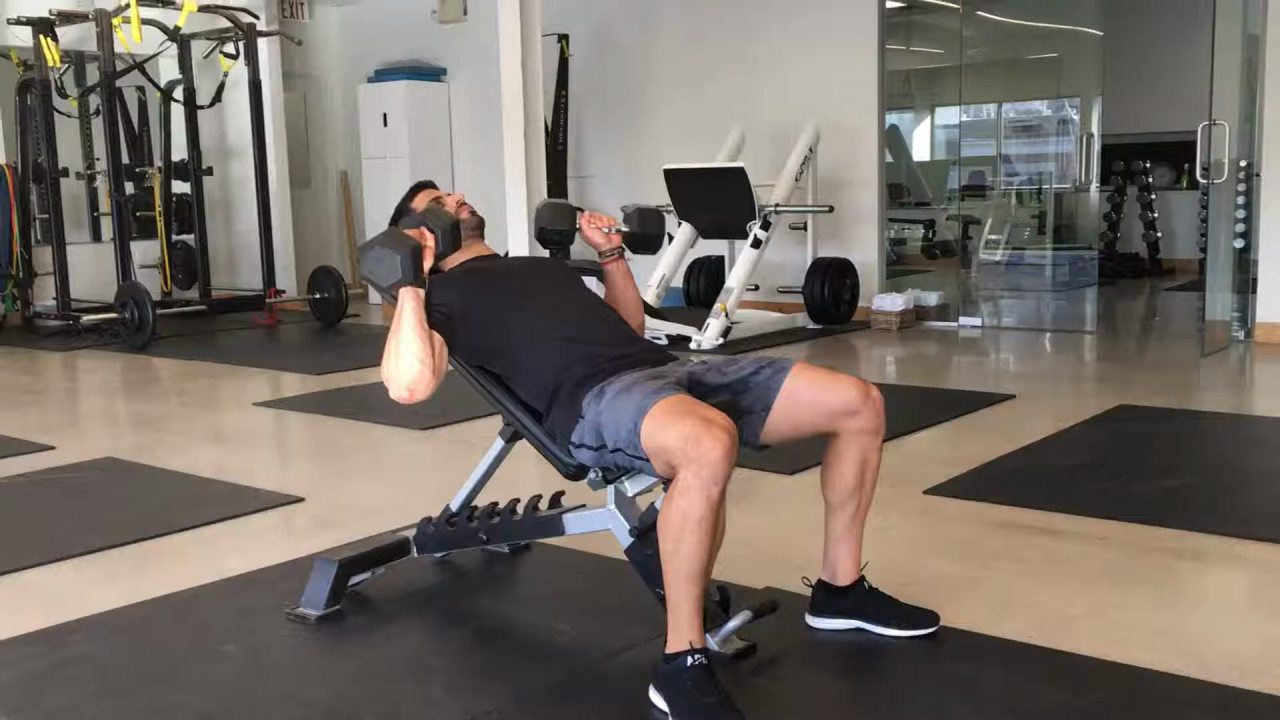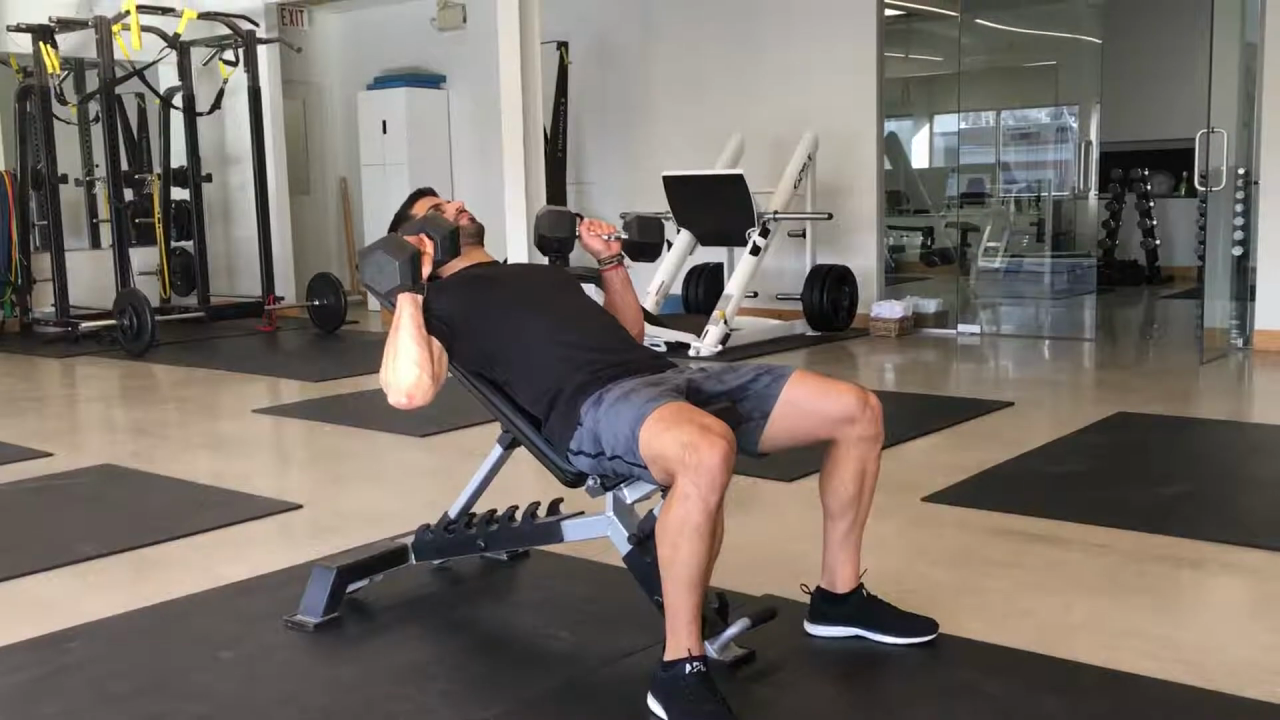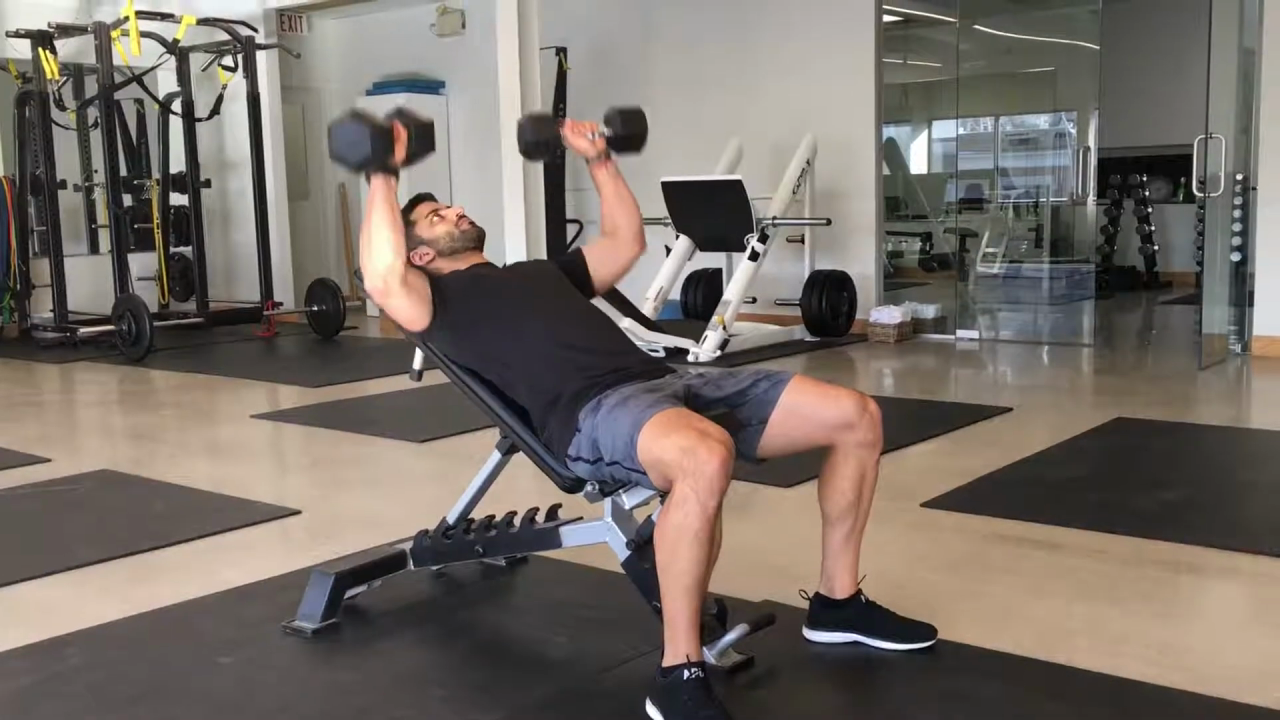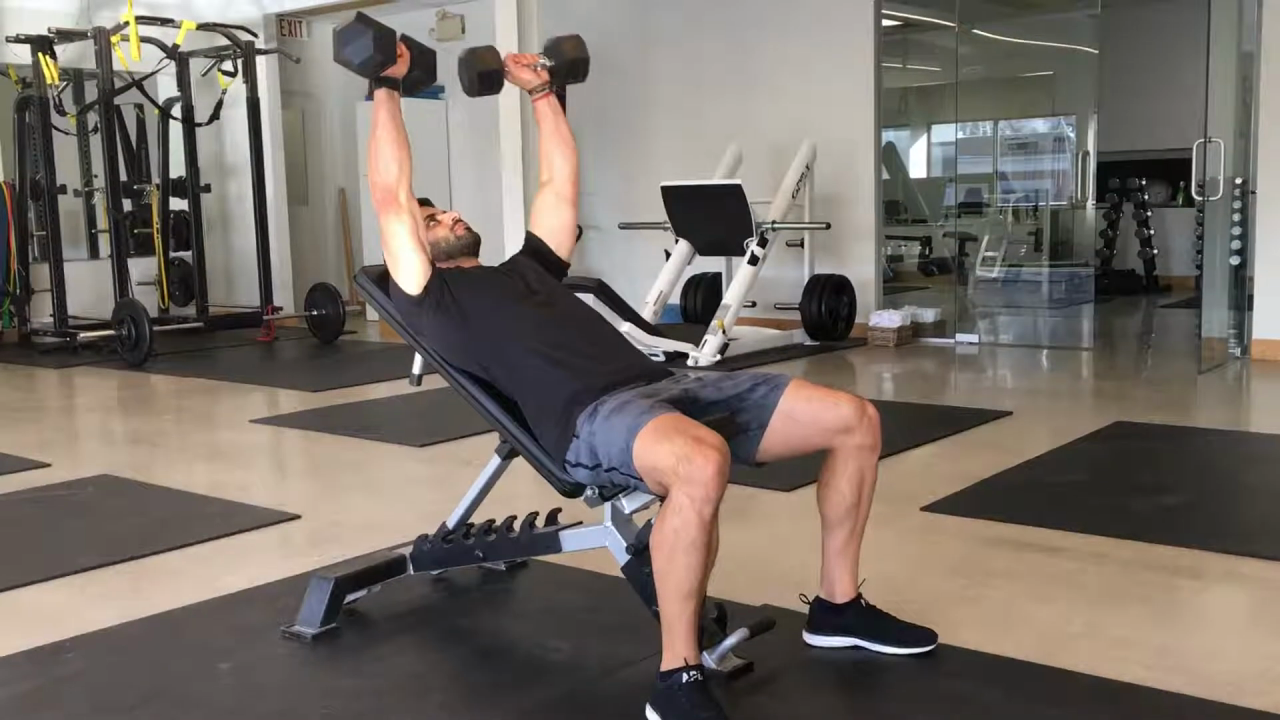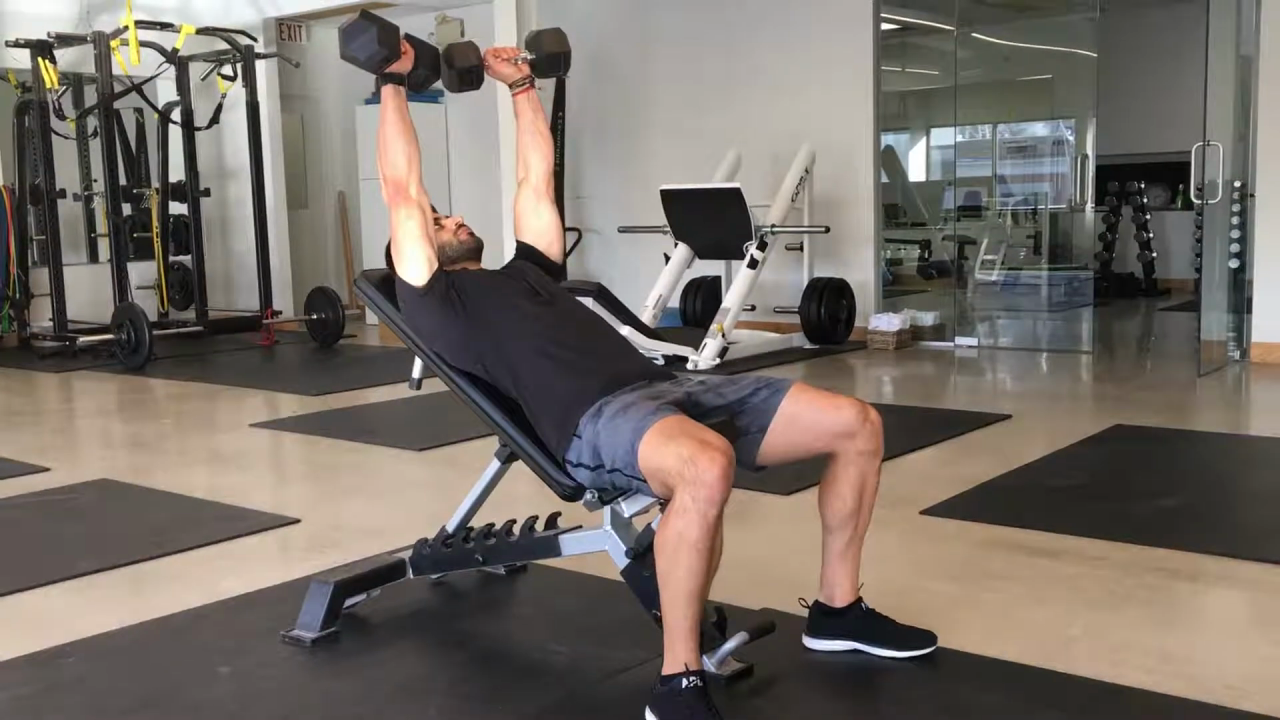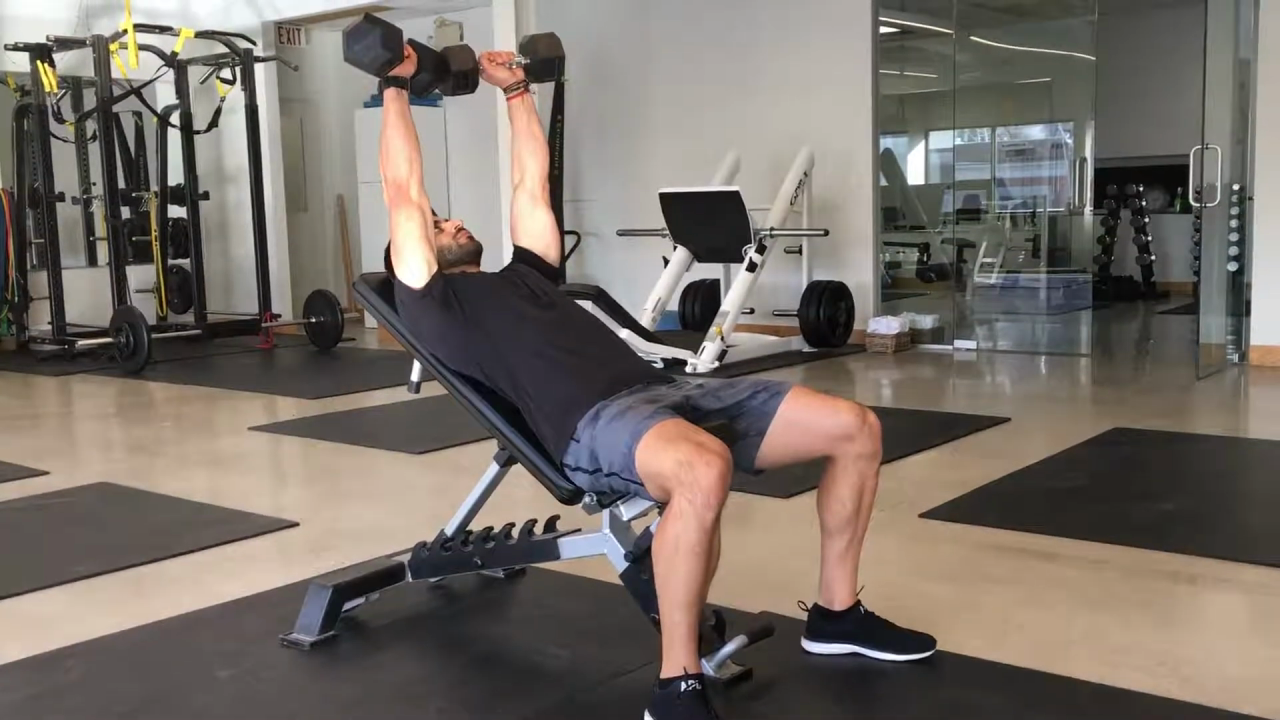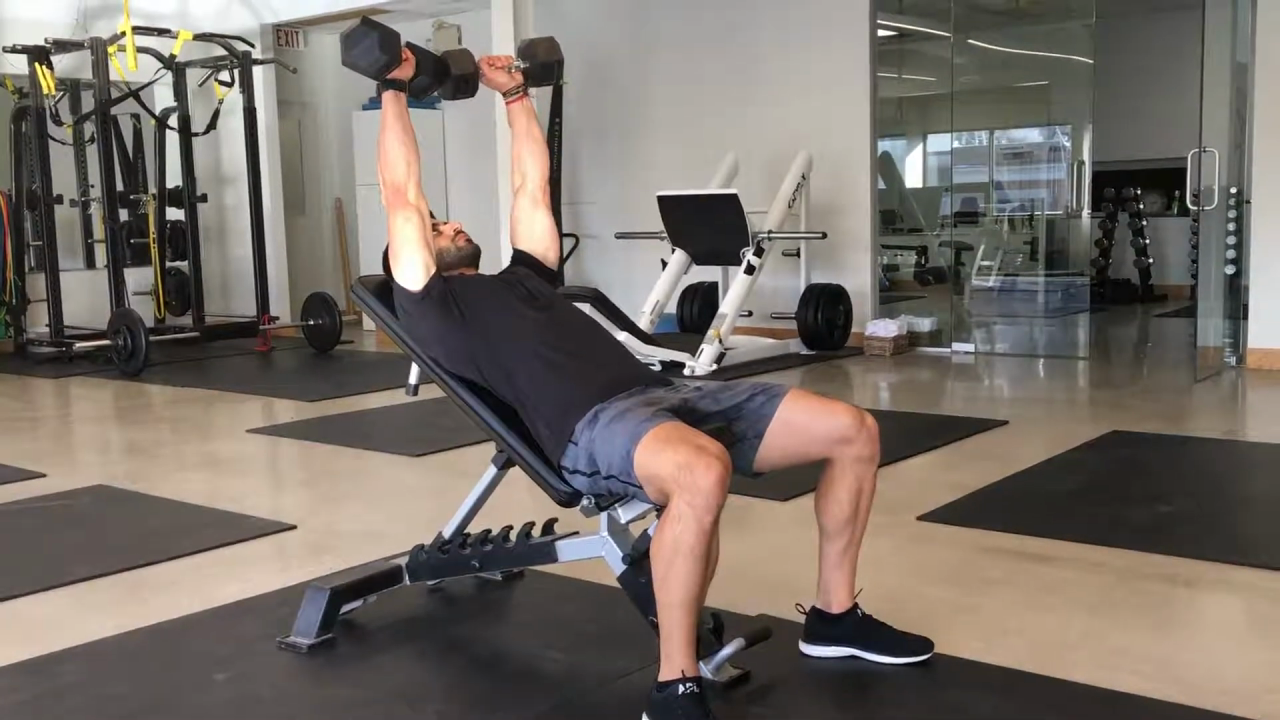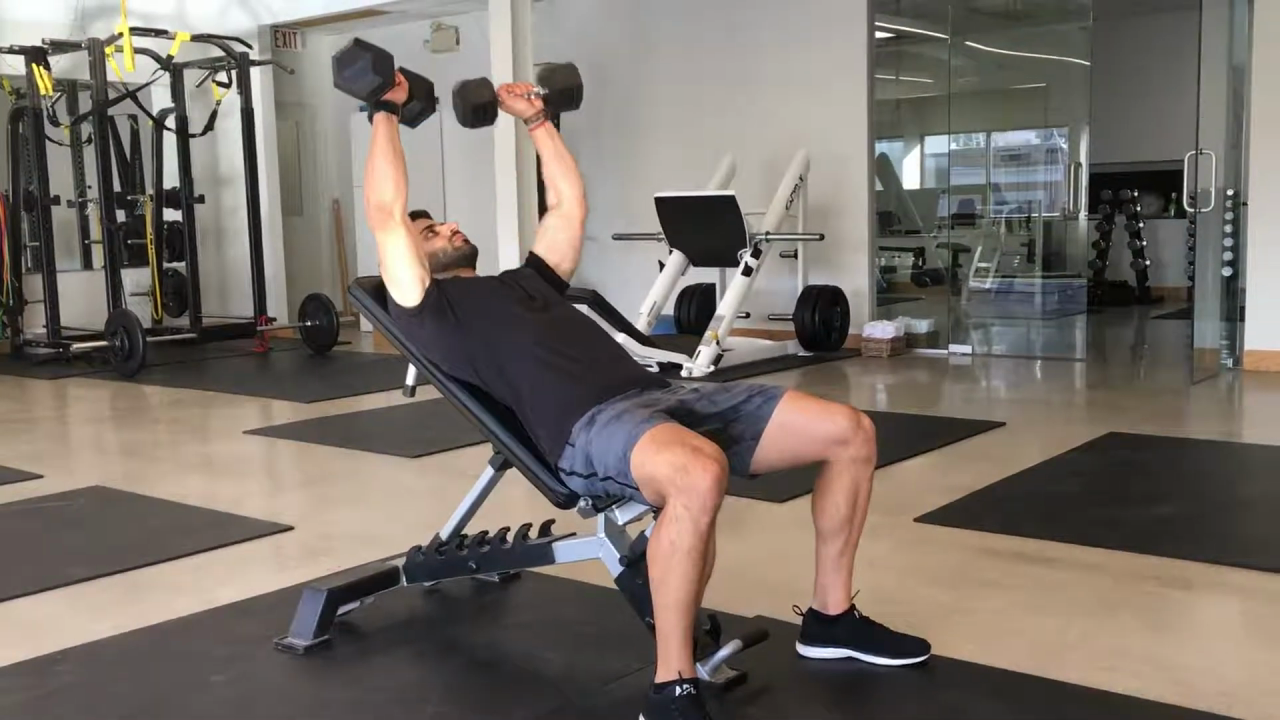
dt=0.3s
person 1, frame 1
left shoulder: (538, 262)
right shoulder: (444, 294)
right elbow: (407, 386)
left wrist: (611, 254)
right wrist: (410, 283)
left hip: (664, 368)
right hip: (595, 397)
left knee: (858, 402)
right knee: (708, 445)
left ankle: (841, 589)
right ankle: (682, 663)
person 1, frame 2
left shoulder: (538, 270)
right shoulder: (444, 299)
right elbow: (408, 392)
left wrist: (611, 263)
right wrist: (409, 288)
left hip: (664, 374)
right hip: (595, 405)
left knee: (857, 411)
right knee: (707, 454)
left ankle: (839, 596)
right ankle: (680, 670)
person 1, frame 3
left shoulder: (533, 271)
right shoulder: (439, 302)
left elbow: (626, 242)
right elbow: (384, 282)
left wrist: (598, 160)
right wrist: (384, 175)
left hip: (662, 377)
right hip: (591, 413)
left knee: (855, 416)
right knee: (706, 455)
left ankle: (837, 601)
person 1, frame 4
left shoulder: (524, 267)
right shoulder: (434, 297)
left elbow: (560, 182)
right elbow: (388, 198)
left wrist: (541, 94)
right wrist: (386, 90)
left hip: (662, 384)
right hip: (590, 418)
left knee: (854, 420)
right knee: (701, 465)
left ankle: (839, 605)
person 1, frame 5
left shoulder: (526, 270)
right shoulder: (435, 300)
left elbow: (537, 178)
right elbow: (401, 191)
left wrist: (521, 86)
right wrist: (394, 83)
left hip: (662, 386)
right hip: (593, 419)
left knee: (856, 424)
right knee: (706, 468)
left ankle: (837, 609)
person 1, frame 6
left shoulder: (524, 273)
right shoulder: (436, 304)
left elbow: (531, 181)
right elbow: (403, 194)
left wrist: (516, 90)
right wrist: (397, 86)
left hip: (661, 388)
right hip: (592, 423)
left knee: (855, 427)
right knee: (704, 470)
left ankle: (837, 612)
person 1, frame 7
left shoulder: (521, 277)
right shoulder: (433, 305)
left elbow: (533, 186)
right elbow: (399, 198)
left wrist: (514, 93)
right wrist: (394, 90)
left hip: (660, 393)
right hip: (590, 426)
left knee: (853, 431)
right knee: (703, 474)
left ankle: (835, 616)
person 1, frame 8
left shoulder: (523, 280)
right shoulder: (433, 308)
left elbow: (569, 203)
right elbow: (386, 217)
left wrist: (535, 119)
right wrist: (386, 112)
left hip: (657, 394)
right hip: (588, 428)
left knee: (850, 432)
right knee: (699, 475)
left ankle: (831, 616)
